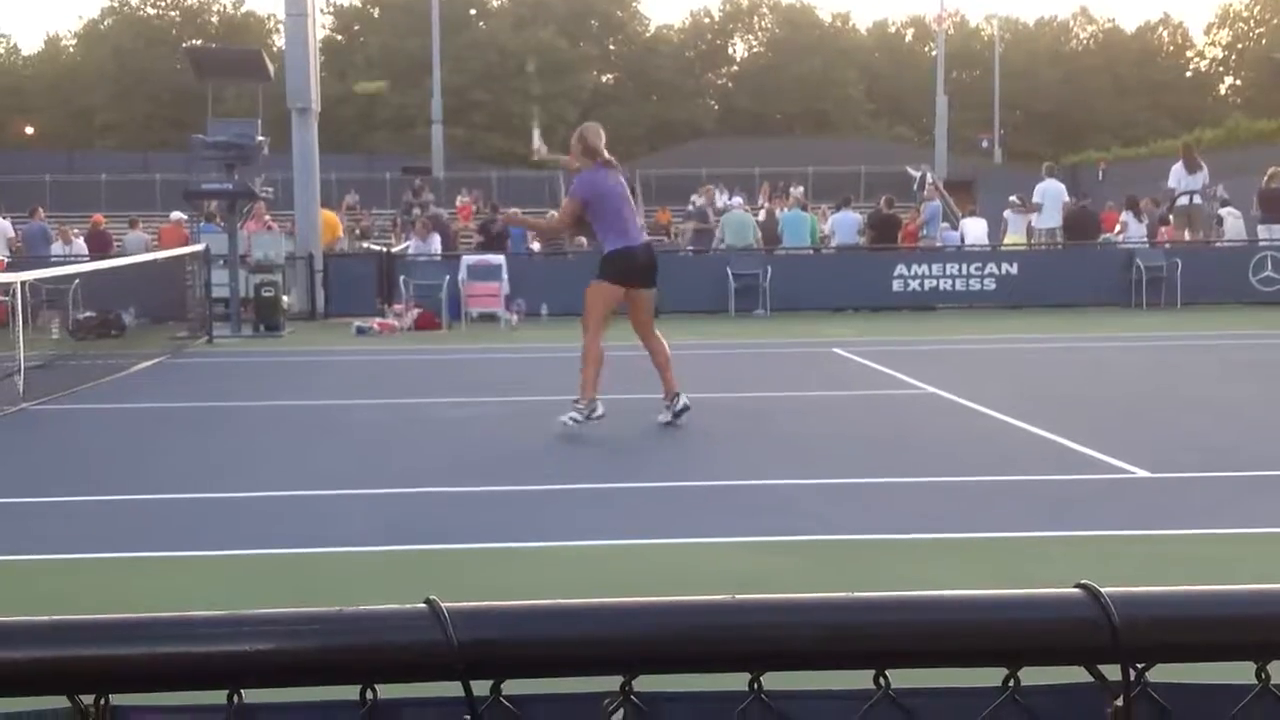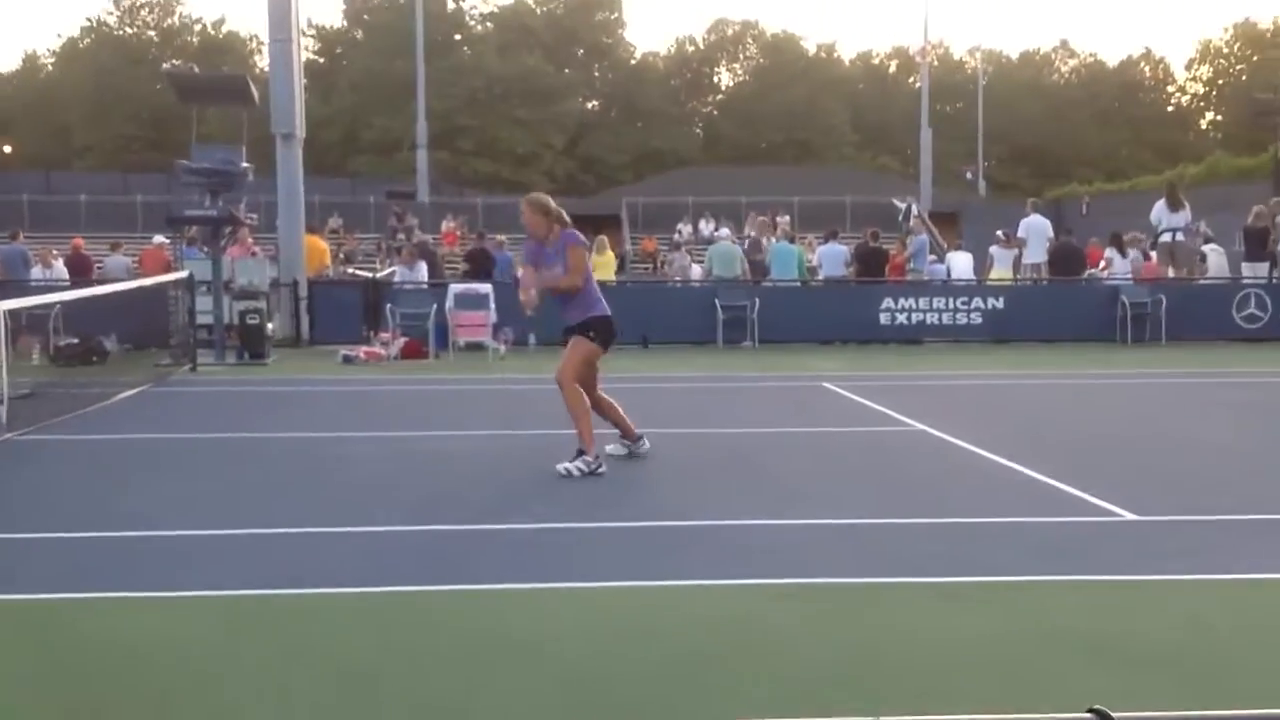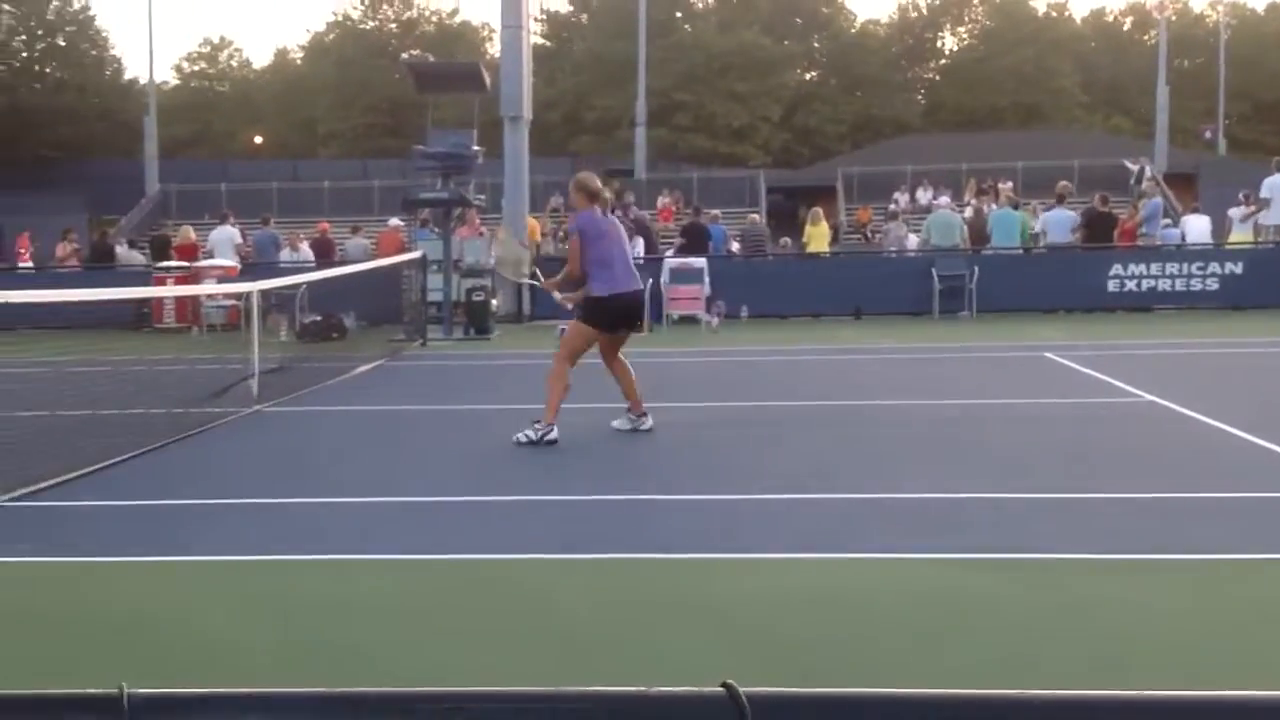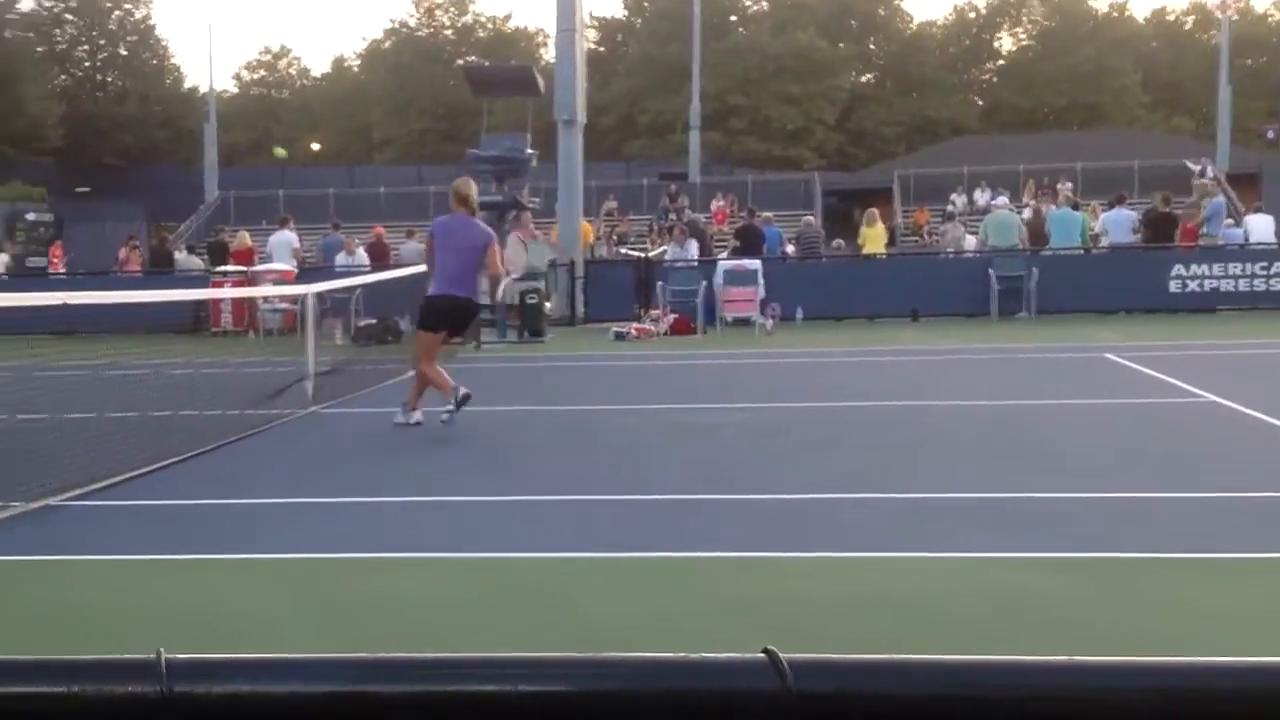
dt=1s
person 1, frame 1
left shoulder: (584, 182)
right shoulder: (608, 169)
left elbow: (560, 225)
left wrist: (519, 221)
right wrist: (552, 156)
left hip: (619, 259)
right hip: (644, 254)
left knee: (592, 329)
right knee: (647, 331)
left ankle: (587, 402)
right ankle: (673, 396)
person 1, frame 2
left shoulder: (570, 239)
right shoulder: (532, 248)
left elbow: (576, 281)
right elbow: (527, 281)
left wrist: (545, 281)
right wrist: (529, 291)
left hip: (595, 322)
right hip: (575, 325)
left knee: (566, 378)
right knee: (587, 391)
left ankle: (589, 455)
right ankle: (633, 439)
person 1, frame 3
left shoulder: (579, 221)
right shoulder: (612, 222)
left elbow: (576, 270)
left wrist: (554, 284)
right wrist: (579, 296)
left hip: (608, 301)
right hip: (634, 298)
left knee: (562, 359)
right knee: (610, 355)
left ankle: (547, 425)
right ankle: (638, 414)
person 1, frame 4
left shoulder: (439, 225)
right shoulder: (486, 233)
right elbow: (496, 273)
right wrist: (494, 289)
left hip: (439, 301)
right hip: (467, 305)
left knee: (424, 363)
right knee: (428, 358)
left ankle: (454, 391)
right ankle: (411, 408)
